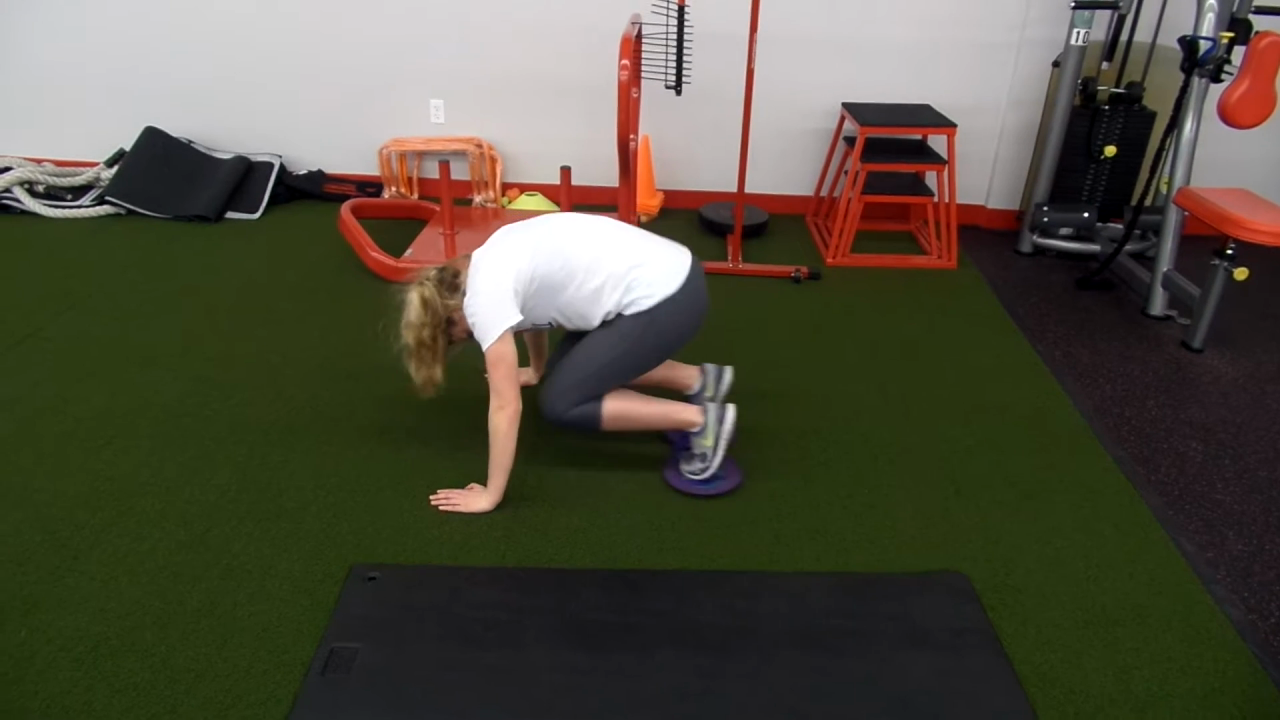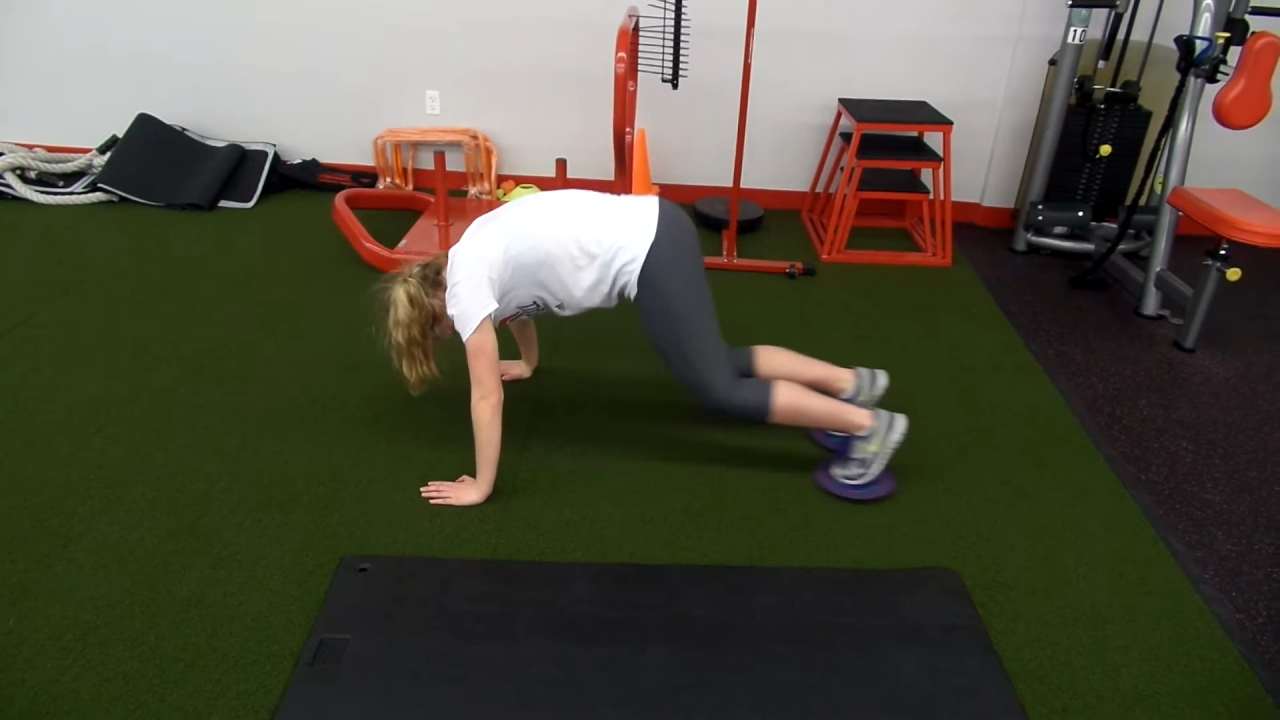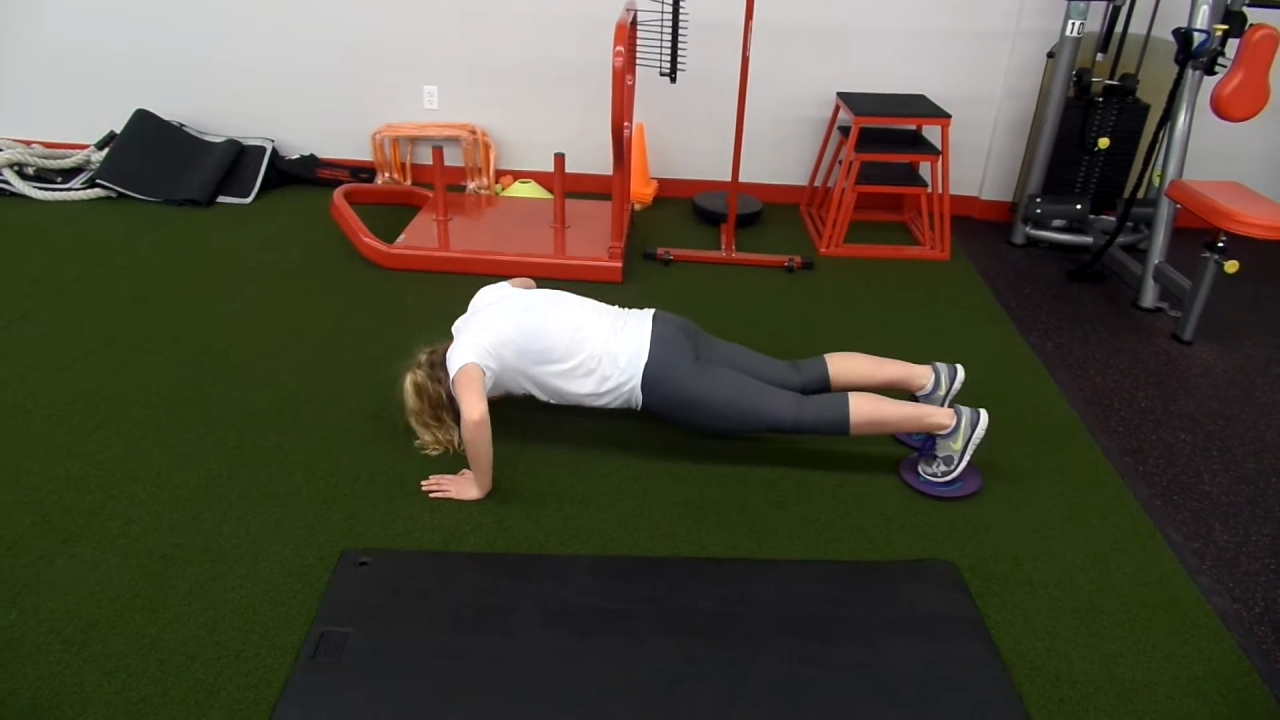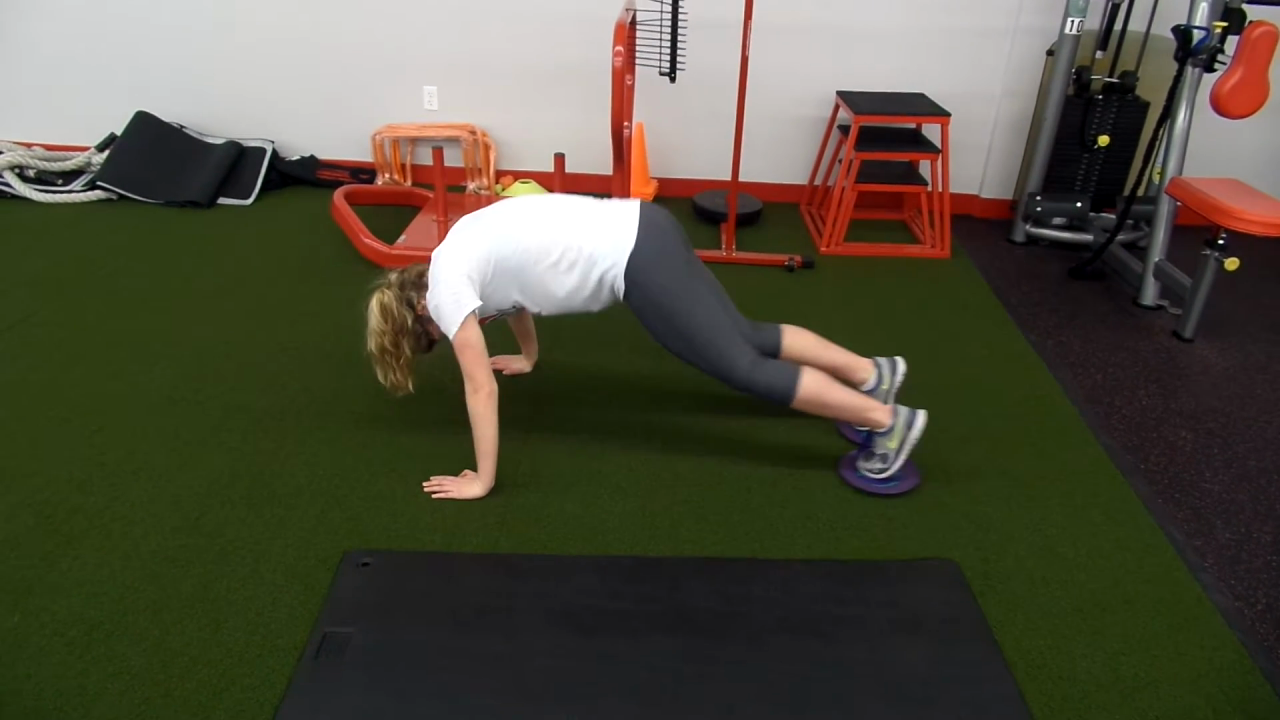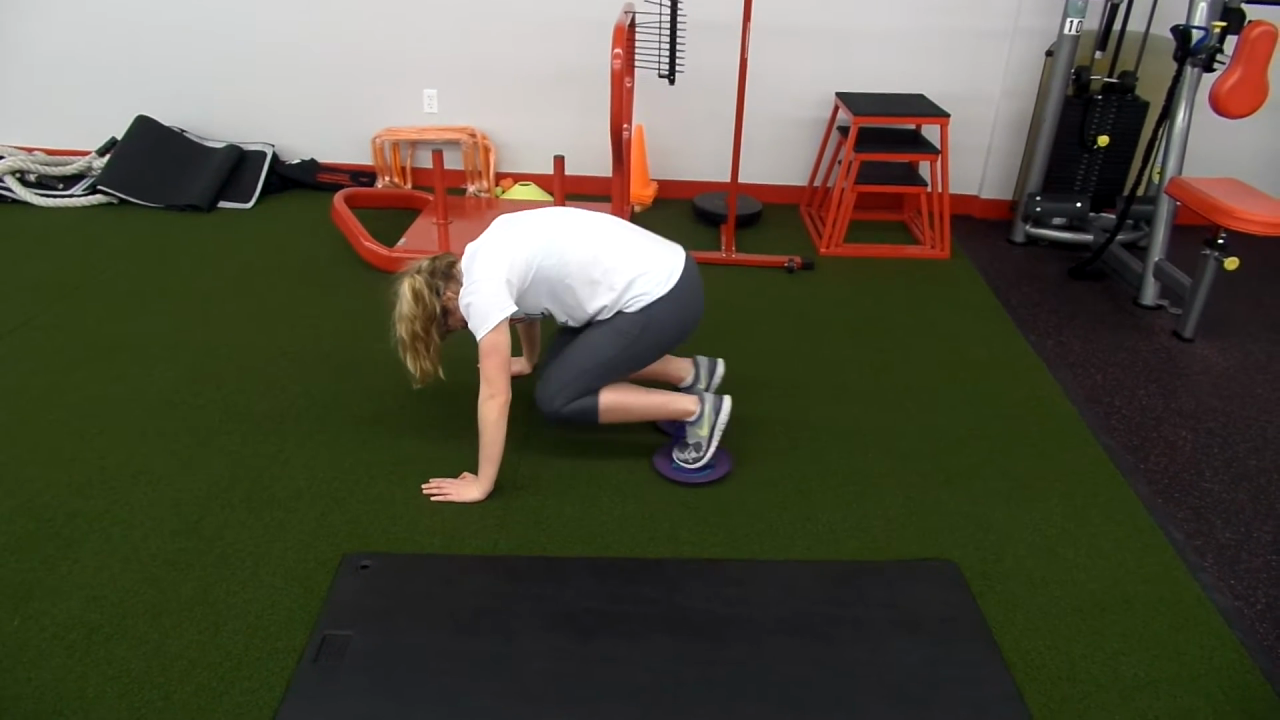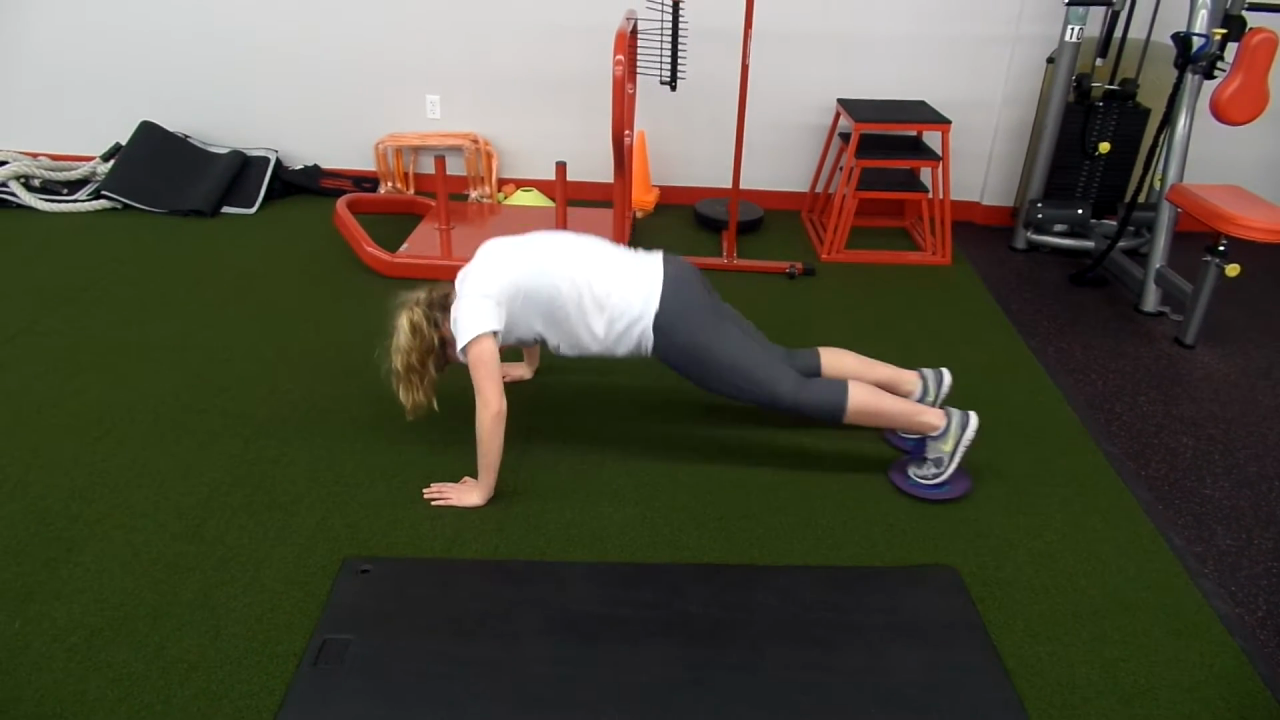
dt=0.7s
person 1, frame 1
left shoulder: (483, 295)
right shoulder: (491, 257)
left elbow: (506, 405)
left wrist: (490, 495)
right wrist: (537, 370)
left hip: (665, 300)
right hip: (667, 274)
left knee: (560, 403)
right knee: (571, 370)
left ankle: (698, 418)
right ankle: (695, 380)
person 1, frame 2
left shoulder: (463, 289)
right shoulder: (472, 254)
left elbow: (487, 396)
left wrist: (480, 488)
right wrist: (528, 362)
left hip: (649, 256)
right hip: (653, 222)
left knee: (715, 391)
right knee: (720, 366)
left ankle: (867, 424)
right ankle: (850, 383)
person 1, frame 3
left shoulder: (464, 356)
right shoulder: (483, 304)
left elbow: (475, 418)
right elbow: (527, 283)
left wrist: (478, 484)
left hip: (656, 375)
right hip: (660, 331)
left knee: (791, 413)
right knee: (795, 377)
left ankle: (947, 421)
right ankle: (930, 377)
person 1, frame 4
left shoulder: (446, 290)
right shoulder: (460, 249)
left elbow: (482, 389)
left wrist: (483, 480)
right wrist: (528, 356)
left hip: (633, 261)
right hip: (643, 228)
left knee: (741, 366)
right knee: (748, 335)
left ankle: (887, 420)
right ankle: (873, 374)
person 1, frame 5
left shoulder: (480, 289)
right shoulder: (485, 254)
left elbow: (496, 395)
left wrist: (482, 485)
right wrist: (529, 359)
left hip: (661, 298)
right hip: (663, 270)
left knee: (556, 399)
right knee: (563, 365)
left ankle: (694, 409)
right ankle: (690, 372)
person 1, frame 6
left shoulder: (470, 309)
right shoulder: (484, 267)
left elbow: (492, 408)
left wrist: (481, 490)
right wrist: (529, 362)
left hip: (660, 313)
right hip: (665, 279)
left knee: (781, 389)
right knee: (781, 362)
left ankle: (938, 424)
right ankle: (916, 383)
